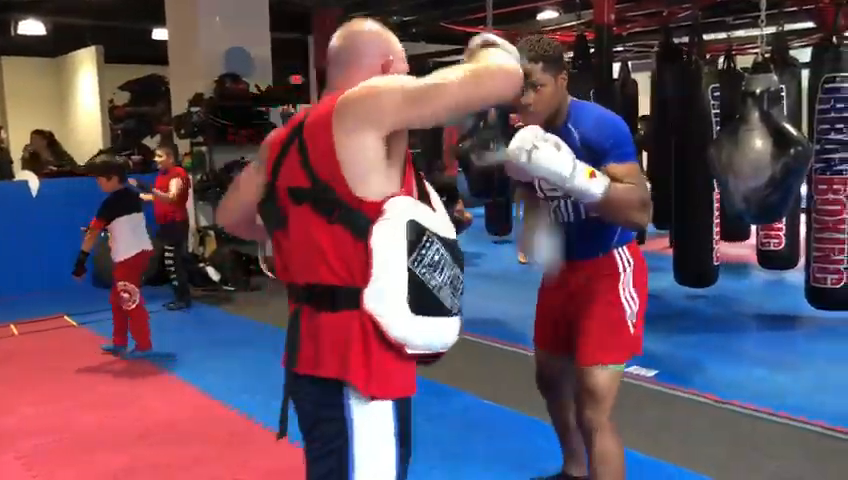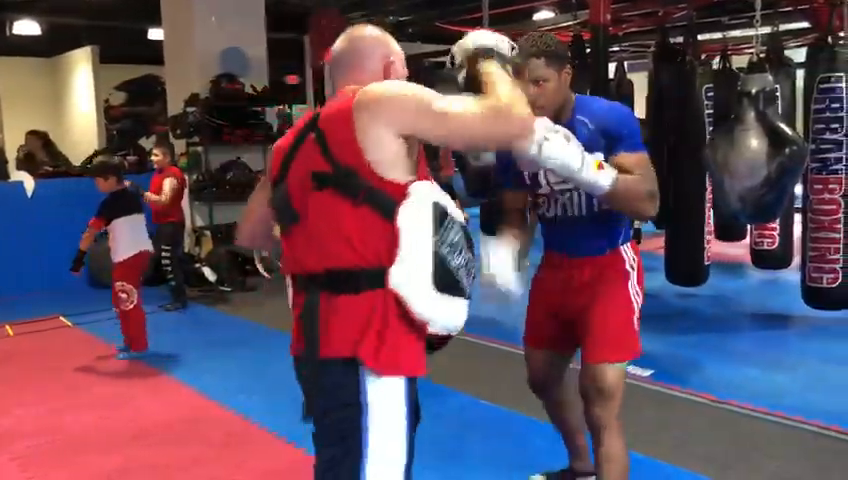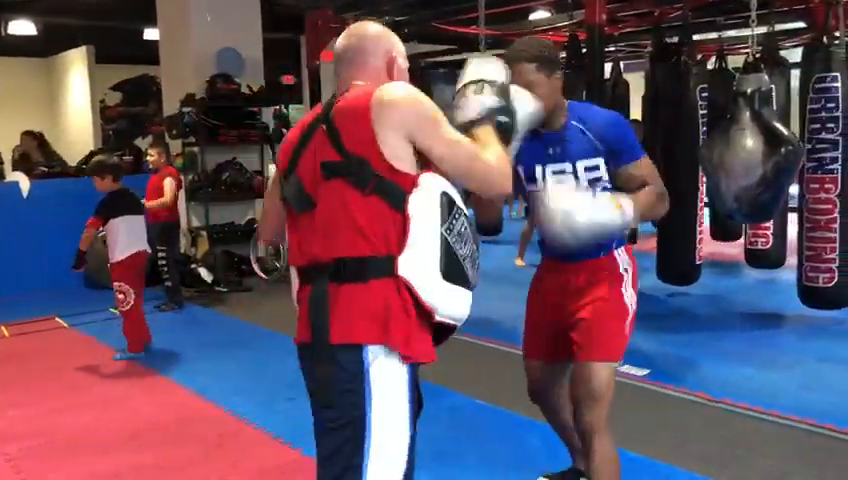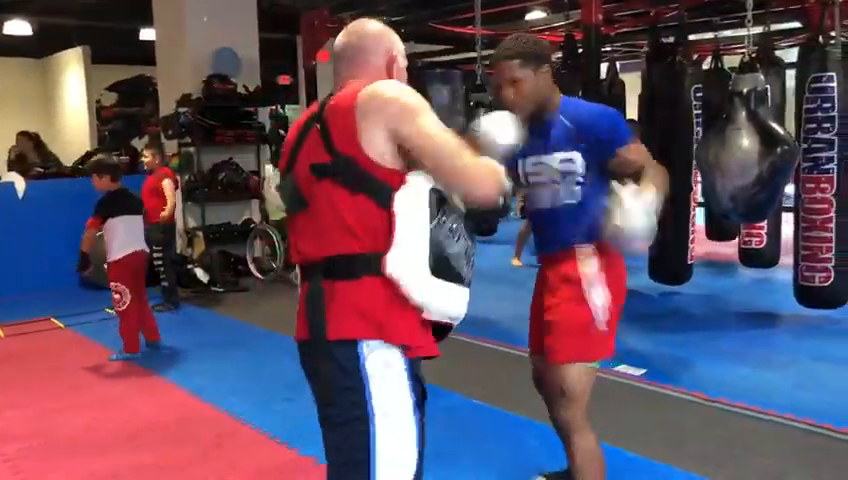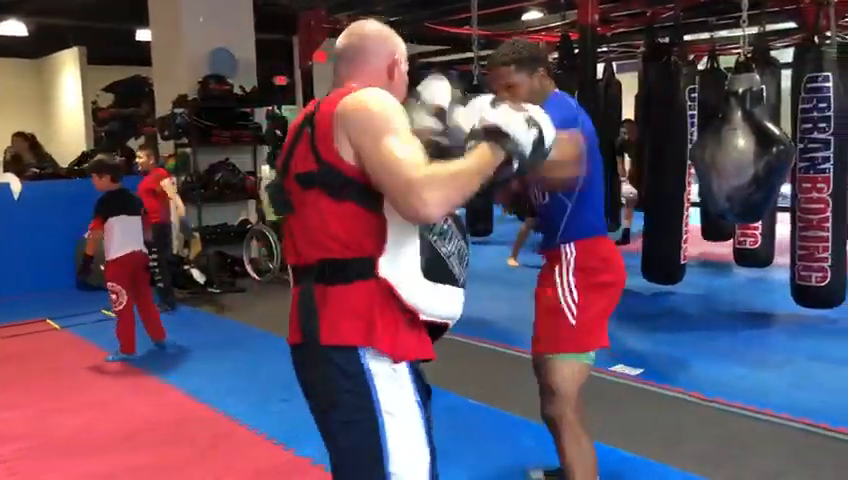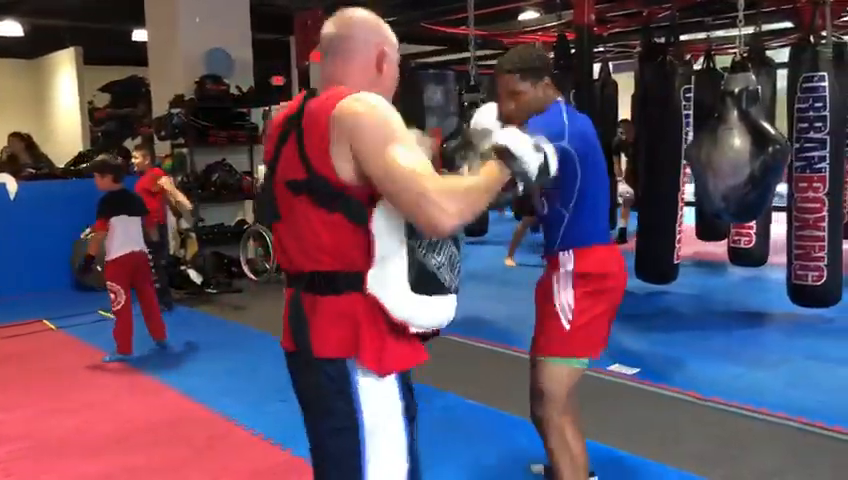
dt=0.1s
person 1, frame 1
left shoulder: (286, 137)
right shoulder: (367, 106)
left elbow: (231, 219)
right elbow: (505, 78)
right wrist: (488, 50)
left hip: (317, 346)
right hip: (355, 359)
person 1, frame 2
left shoulder: (293, 139)
right shoulder: (385, 102)
left elbow: (249, 235)
right elbow: (514, 123)
right wrist: (485, 60)
left hip: (325, 335)
right hip: (372, 338)
person 1, frame 3
left shoulder: (301, 133)
right shoulder: (395, 102)
left elbow: (270, 231)
right elbow: (495, 181)
right wrist: (480, 116)
left hip: (327, 326)
right hip: (370, 332)
person 1, frame 4
left shoulder: (304, 129)
right shoulder: (386, 100)
right elbow: (481, 187)
right wrist: (495, 167)
left hip: (326, 323)
right hip: (368, 330)
person 1, frame 5
left shoulder: (307, 125)
right shoulder: (369, 108)
right elbow: (426, 199)
right wrist: (497, 144)
left hip: (322, 329)
right hip: (362, 333)
person 1, frame 6
left shoulder: (288, 120)
right shoulder: (361, 112)
right elbow: (441, 213)
right wrist: (504, 160)
left hip: (313, 334)
right hip: (353, 341)
person 2, frame 1
left shoulder: (601, 128)
right shoulder: (527, 141)
left elbow: (638, 211)
left wrist: (570, 173)
left hip: (608, 273)
right hip: (562, 272)
left knee: (592, 409)
right knee: (551, 377)
person 2, frame 2
left shoulder: (611, 119)
left elbow: (647, 203)
right elbow: (516, 218)
left wrist: (579, 166)
right wrist: (502, 251)
left hip: (609, 270)
right hip: (556, 270)
left knee: (601, 409)
right knee: (542, 377)
person 2, frame 3
left shoulder: (604, 127)
left elbow: (657, 197)
right elbow: (487, 215)
left wrist: (605, 214)
left hip: (603, 273)
right hip: (551, 274)
left knee: (590, 415)
right knee: (542, 387)
person 2, frame 4
left shoulder: (591, 119)
left elbow: (652, 173)
left hip: (589, 270)
right hip: (551, 269)
left knee: (570, 409)
right knee: (547, 382)
person 2, frame 5
left shoulder: (558, 113)
right shoulder: (558, 115)
left hip: (581, 264)
right hip: (579, 261)
left knee: (557, 404)
right knee: (550, 376)
person 2, frame 6
left shoulder: (542, 128)
right shoulder: (569, 122)
left hip: (578, 272)
right hip: (589, 265)
left knee: (548, 407)
right knee: (550, 382)
person 3, frame 1
left shoulder: (110, 203)
right shoulder: (133, 195)
left elbow: (92, 235)
left wrist: (80, 262)
left hip: (127, 257)
right hip: (143, 251)
left knee: (132, 303)
right knee: (119, 300)
left ankle: (143, 346)
right ankle: (119, 343)
person 3, frame 2
left shoulder: (109, 203)
right shoulder: (134, 197)
left elbow: (90, 233)
left wrist: (78, 259)
left hip: (127, 258)
right hip: (143, 252)
left knee: (130, 304)
right knee: (123, 301)
left ankle: (138, 347)
right ankle: (131, 342)
person 3, frame 3
left shoulder: (107, 203)
right shoulder: (134, 198)
left elbow: (89, 232)
left wrist: (80, 256)
left hip: (124, 258)
right hip: (142, 253)
left knee: (127, 304)
right knee: (134, 301)
left ankle: (135, 348)
right ankle: (144, 340)
person 3, frame 4
left shoulder: (106, 203)
right shoulder: (134, 199)
left elbow: (90, 233)
left wrist: (84, 259)
left hip: (121, 259)
right hip: (140, 253)
left knee: (124, 305)
right knee: (140, 301)
left ankle: (131, 349)
right ankle: (153, 339)
person 3, frame 5
left shoulder: (104, 202)
right shoulder: (134, 198)
left elbow: (95, 235)
right elbow: (146, 226)
left wrist: (86, 261)
right wrist: (149, 252)
left hip: (118, 259)
right hip: (140, 254)
left knee: (122, 306)
right knee: (145, 300)
left ankle: (127, 350)
right ankle: (159, 338)
person 3, frame 6
left shoulder: (107, 201)
right shoulder: (136, 199)
left elbow: (99, 235)
left wrist: (88, 261)
left hip: (118, 259)
right hip: (140, 255)
left knee: (121, 306)
right knee: (148, 299)
left ankle: (124, 350)
right ankle: (160, 337)
person 4, frame 1
left shoulder: (178, 175)
right shoulder: (164, 174)
left elbow: (172, 198)
right elbow: (157, 198)
left wrist: (151, 190)
right wrist: (139, 191)
left hip: (176, 224)
right hip: (167, 224)
left knee: (173, 262)
right knee: (172, 262)
left ankle: (183, 299)
right ankle: (181, 297)
person 4, frame 2
left shoulder: (172, 174)
right shoulder: (159, 174)
left elbow: (164, 199)
left wrist: (141, 193)
left hip: (171, 224)
right hip: (162, 224)
left knee: (170, 263)
right knee: (167, 262)
left ankle: (179, 300)
right ankle: (177, 298)
person 4, frame 3
left shoulder: (169, 174)
right shoulder: (156, 174)
left elbow: (168, 200)
left wrist: (144, 205)
left hip: (166, 224)
right hip: (157, 224)
left knee: (166, 262)
right knee: (164, 262)
left ankle: (175, 300)
right ankle: (172, 298)
person 4, frame 4
left shoulder: (165, 175)
right shoulder: (152, 175)
left elbow: (172, 201)
left wrist: (165, 216)
left hip: (162, 226)
right hip: (153, 225)
left knee: (163, 263)
right knee: (160, 263)
left ankle: (171, 301)
right ankle: (169, 299)
person 4, frame 5
left shoulder: (160, 176)
right shoulder: (147, 177)
left elbow: (174, 197)
left wrist: (182, 216)
left hip: (158, 227)
right hip: (150, 227)
left knee: (158, 265)
right knee: (155, 264)
left ankle: (168, 302)
right ankle: (166, 299)
person 4, frame 6
left shoulder: (157, 175)
right shoulder: (143, 177)
left elbow: (176, 194)
left wrist: (189, 208)
left hip: (155, 227)
right hip: (147, 227)
left knee: (156, 265)
right knee: (153, 264)
left ankle: (165, 302)
right ankle: (164, 300)
